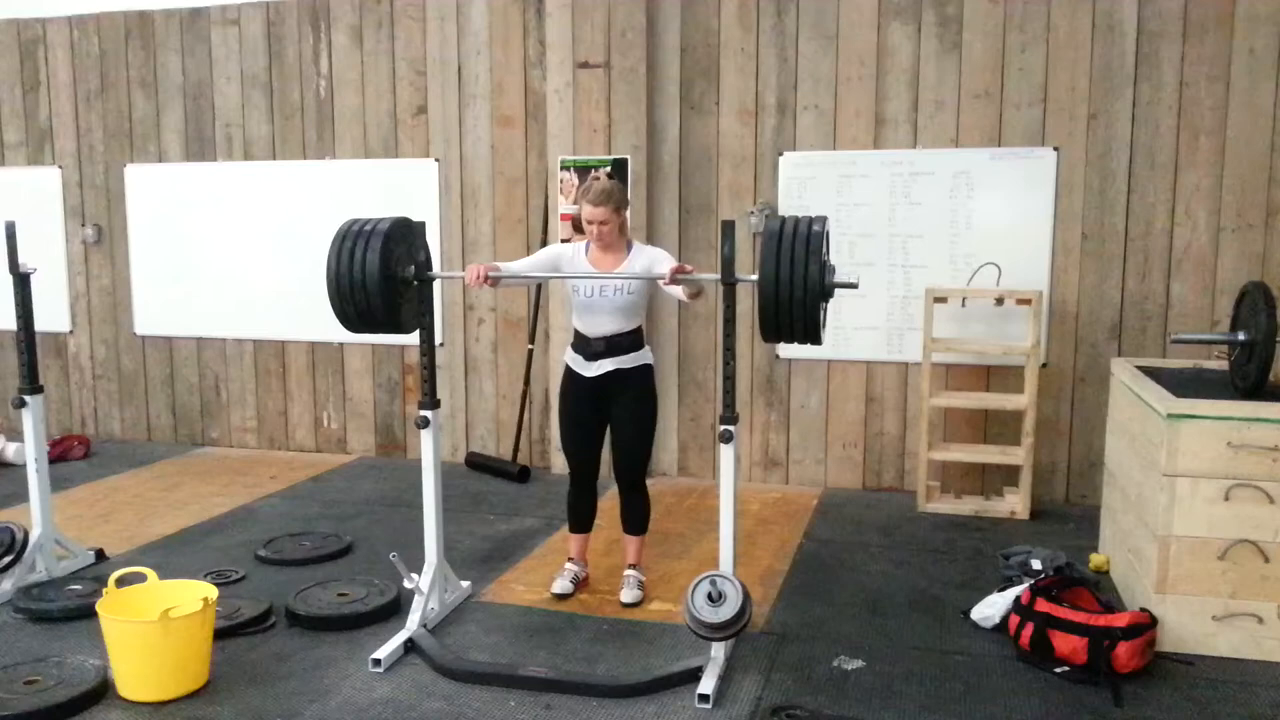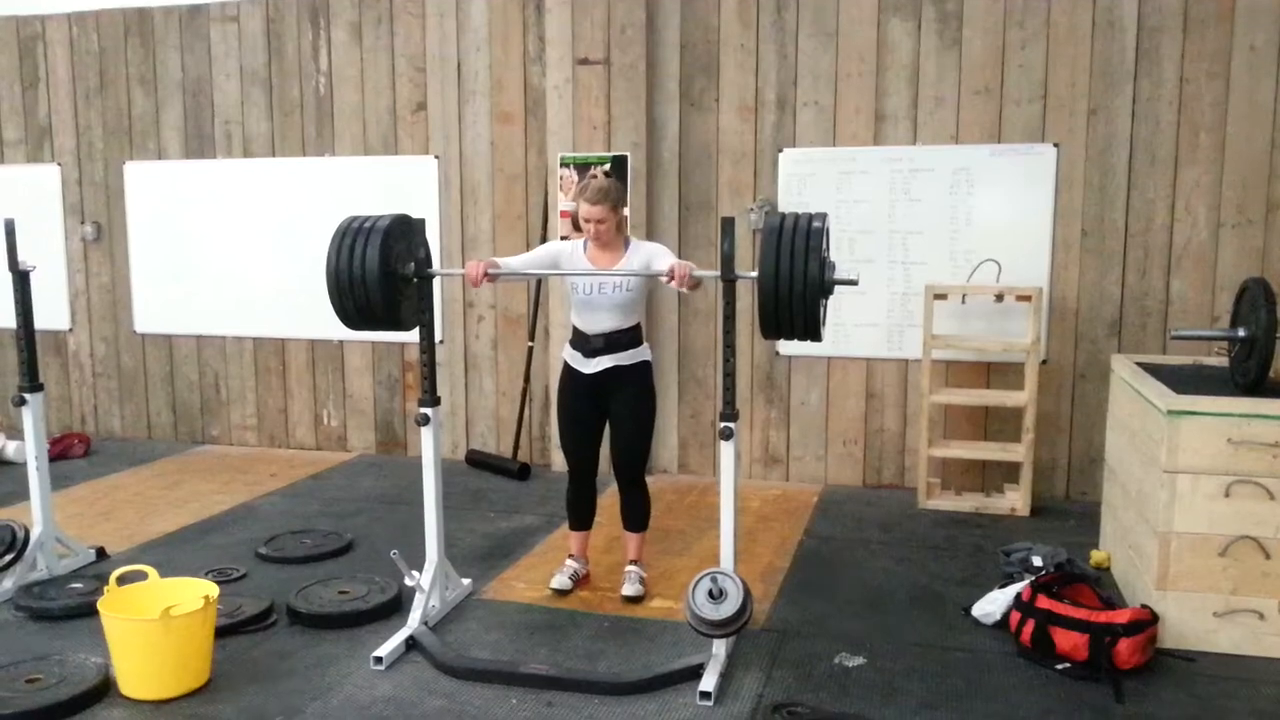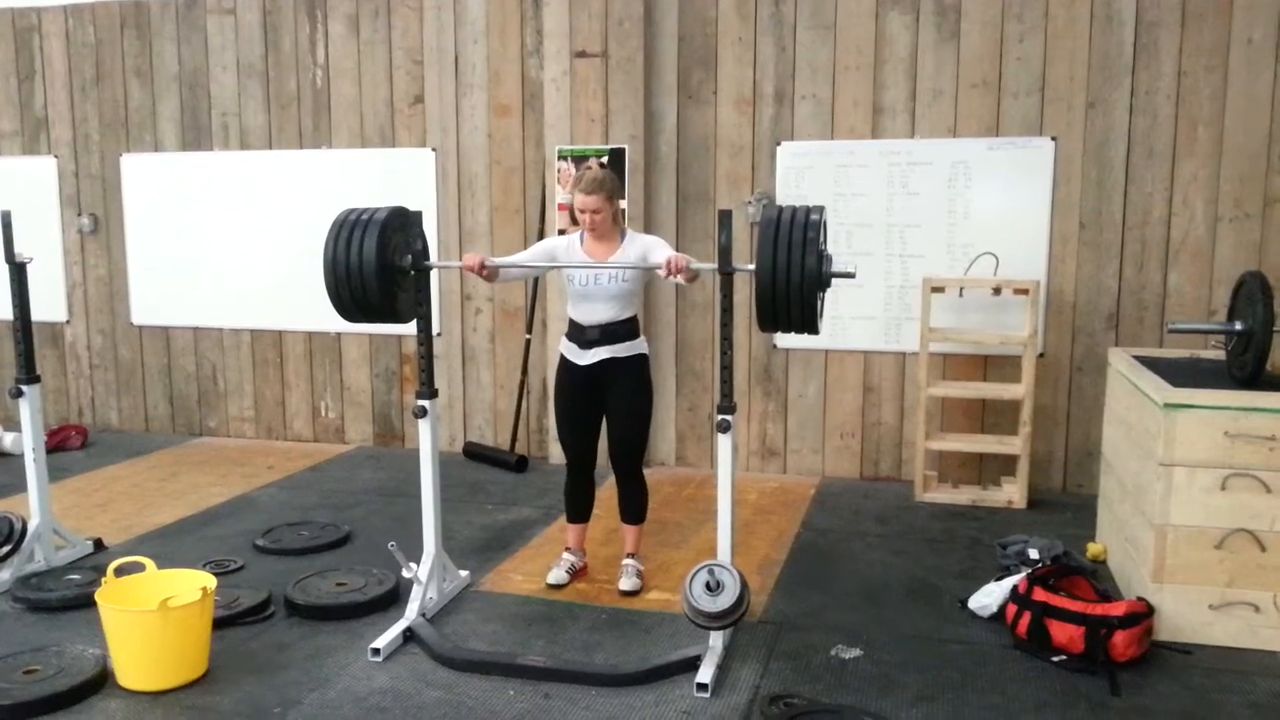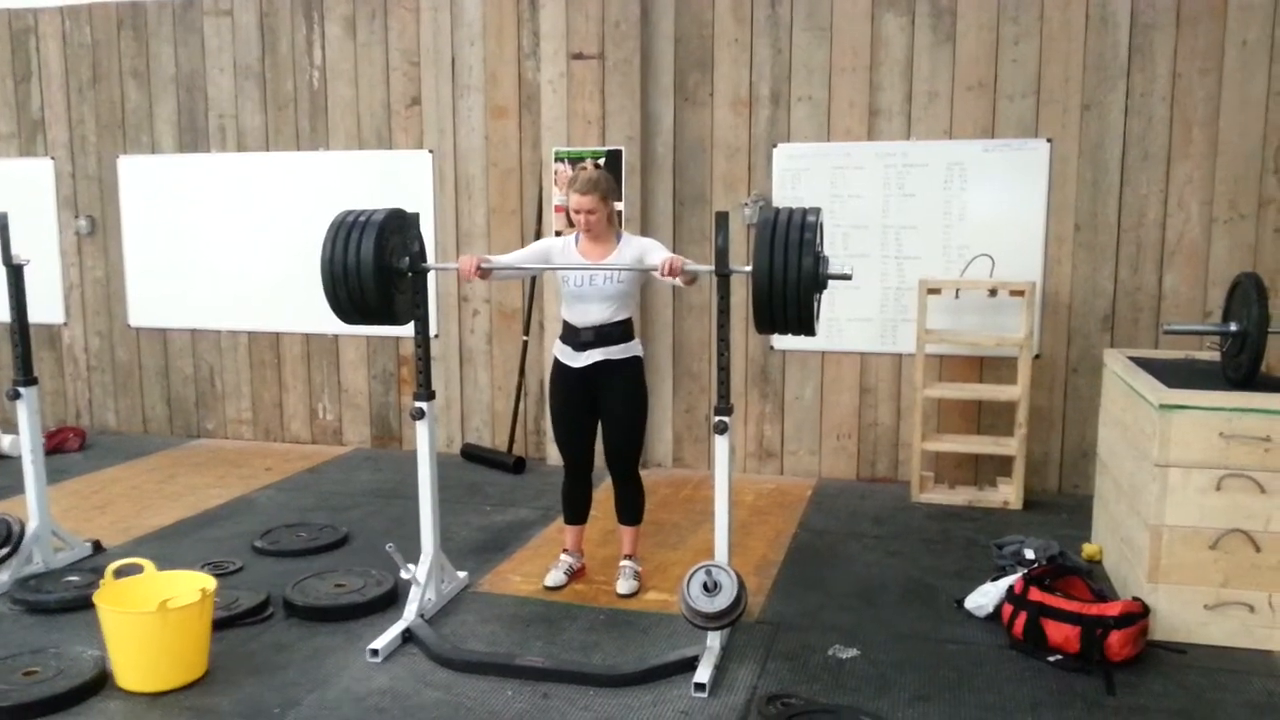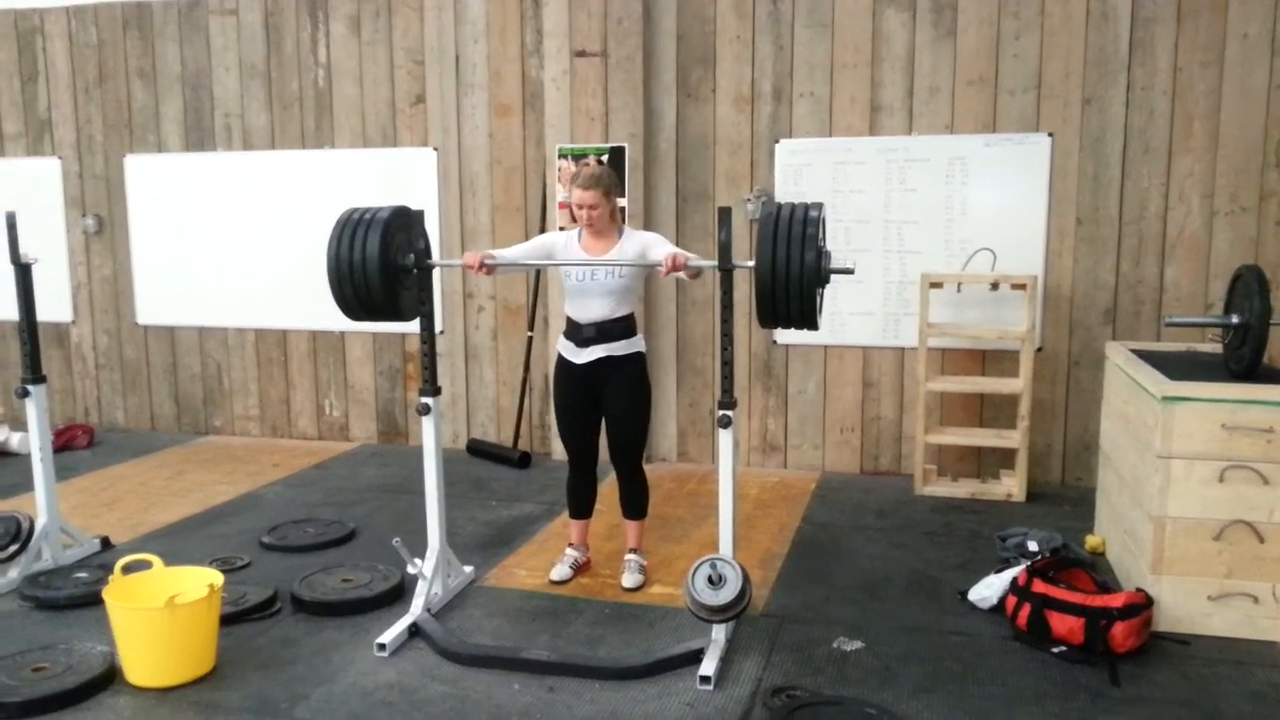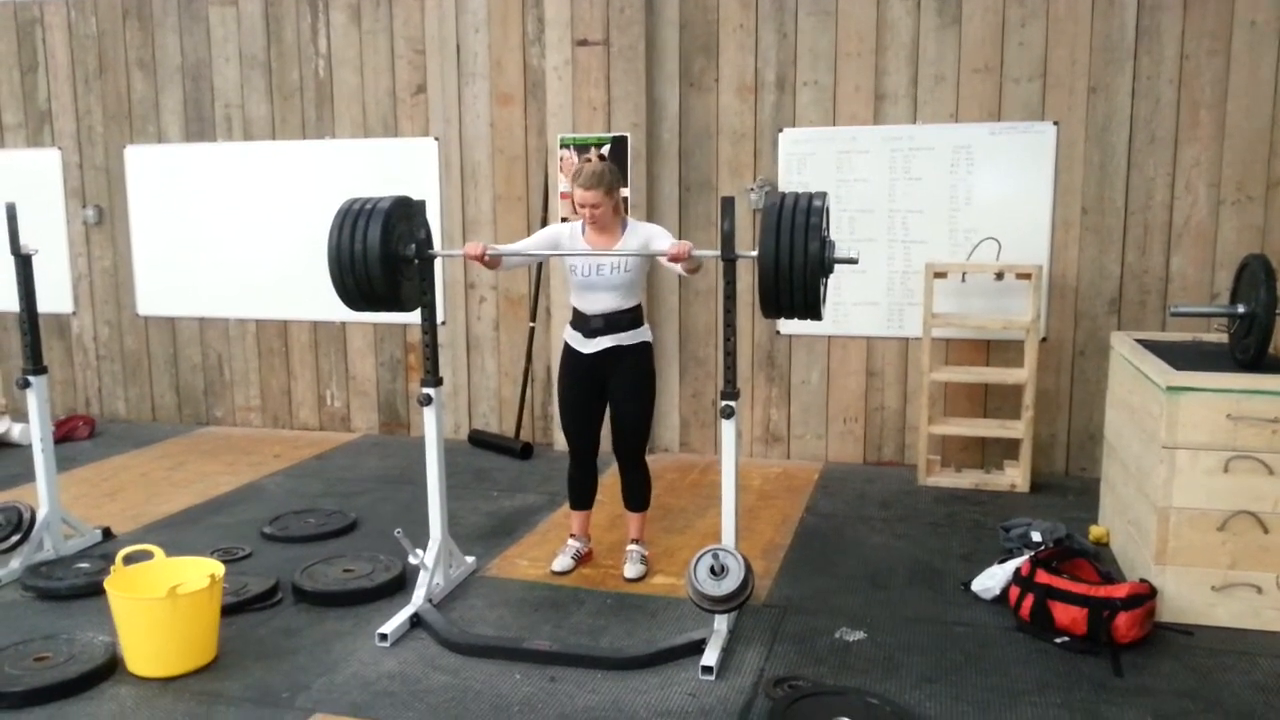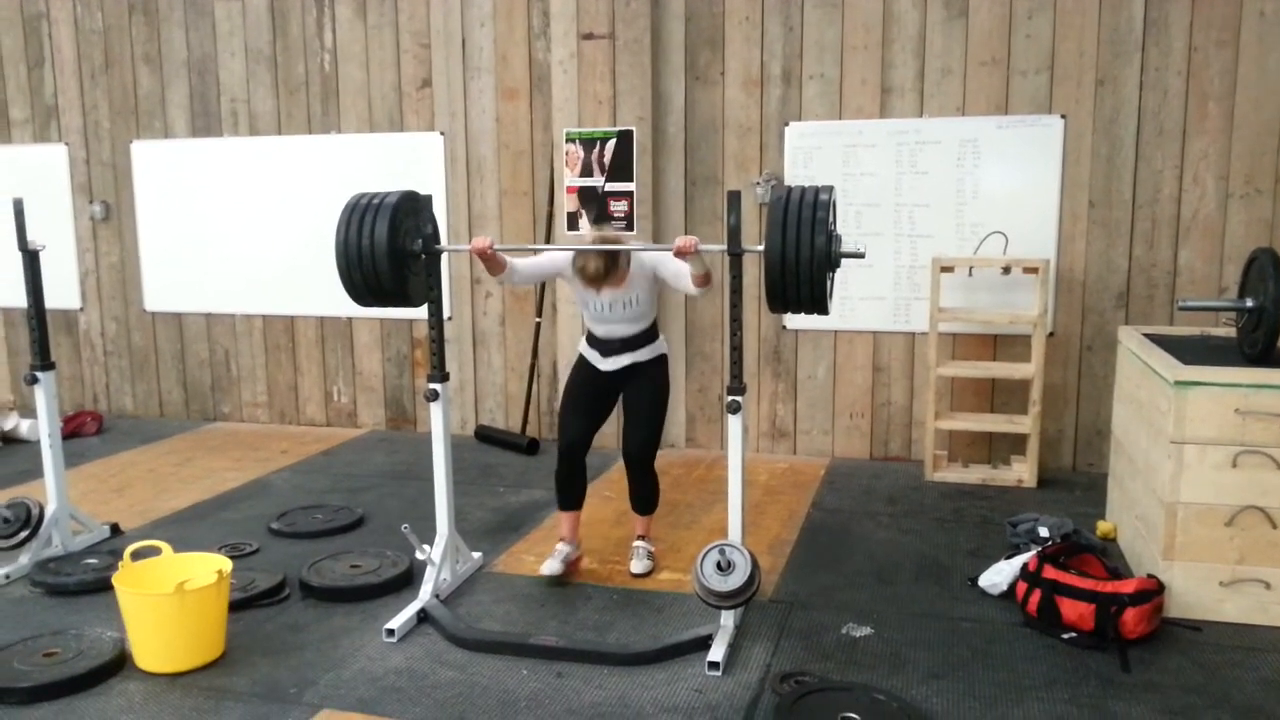
dt=0.3s
person 1, frame 1
left shoulder: (647, 258)
right shoulder: (566, 254)
left elbow: (688, 292)
right elbow: (514, 270)
left wrist: (687, 280)
right wrist: (485, 270)
left hip: (630, 376)
right hip: (580, 373)
left knee: (630, 476)
right knee: (580, 475)
left ankle: (632, 570)
right ankle: (575, 563)
person 1, frame 2
left shoulder: (646, 253)
right shoulder: (564, 252)
left elbow: (684, 280)
right elbow: (512, 265)
left wrist: (687, 273)
right wrist: (485, 267)
left hip: (629, 372)
right hip: (579, 369)
left knee: (629, 472)
right knee: (579, 471)
left ankle: (633, 567)
right ankle: (576, 561)
person 1, frame 3
left shoulder: (642, 245)
right shoulder: (562, 246)
left elbow: (684, 272)
right elbow: (507, 267)
left wrist: (683, 265)
right wrist: (481, 264)
left hip: (625, 364)
right hip: (575, 362)
left knee: (627, 465)
right knee: (578, 464)
left ankle: (631, 559)
right ankle: (573, 553)
person 1, frame 4
left shoulder: (638, 248)
right shoulder: (556, 248)
left elbow: (683, 276)
right elbow: (502, 266)
left wrist: (680, 268)
right wrist: (477, 264)
left hip: (619, 365)
right hip: (569, 364)
left knee: (623, 467)
right knee: (575, 466)
left ankle: (628, 561)
right ankle: (571, 555)
person 1, frame 5
left shoulder: (640, 242)
right shoulder: (558, 242)
left elbow: (684, 264)
right elbow: (505, 257)
left wrist: (684, 263)
right wrist: (481, 260)
left hip: (622, 361)
right hip: (572, 360)
left knee: (627, 461)
right knee: (579, 460)
left ankle: (634, 555)
right ankle: (576, 549)
person 1, frame 6
left shoulder: (644, 234)
right shoulder: (563, 235)
left elbow: (684, 263)
right elbow: (510, 255)
left wrist: (685, 256)
right wrist: (484, 254)
left hip: (629, 351)
right hip: (579, 350)
left knee: (629, 452)
right knee: (580, 450)
left ankle: (636, 545)
right ankle: (578, 540)
person 1, frame 7
left shoulder: (648, 261)
right shoulder: (569, 261)
left elbow: (697, 285)
right elbow: (512, 272)
left wrist: (694, 259)
right wrist: (489, 258)
left hip: (645, 364)
right hip: (594, 361)
left knee: (638, 454)
right knee: (570, 446)
left ankle: (642, 542)
right ankle: (567, 544)
